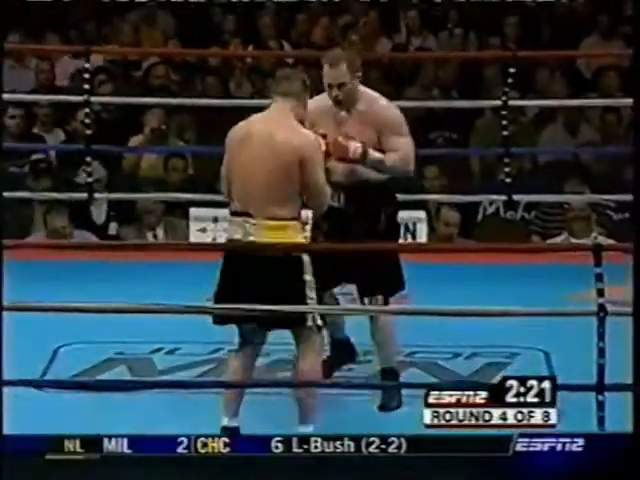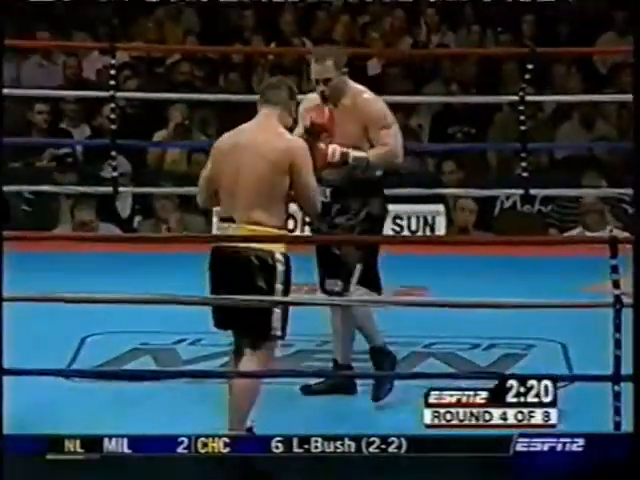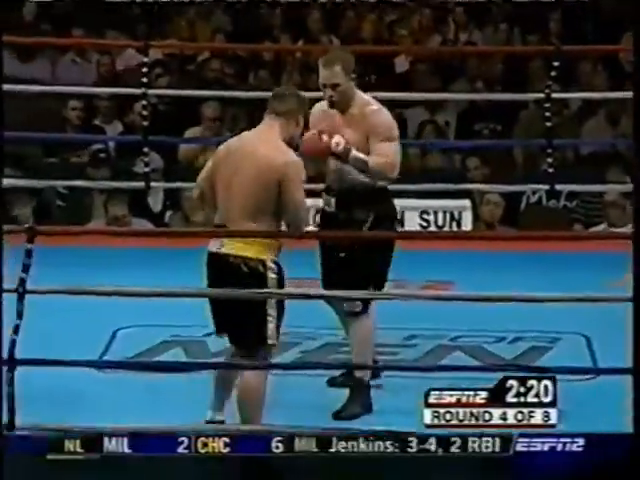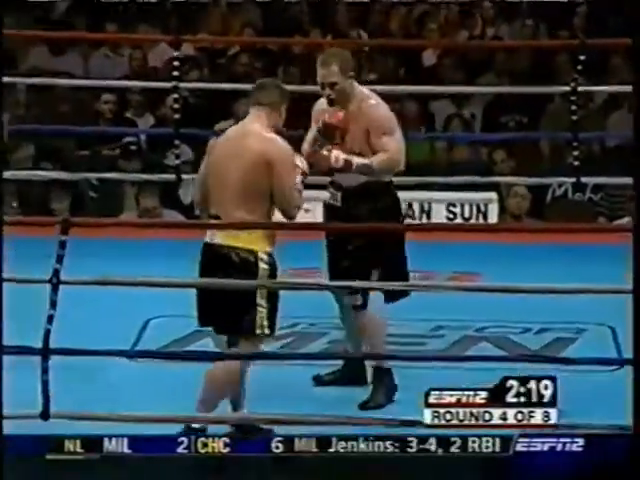
dt=0.4s
person 1, frame 1
left shoulder: (383, 111)
right shoulder: (316, 108)
left elbow: (406, 163)
left wrist: (366, 156)
left hip: (372, 206)
right hip: (332, 203)
left knee: (377, 299)
right knee: (318, 282)
left ankle: (390, 377)
right ankle: (339, 344)
person 1, frame 2
left shoulder: (369, 106)
right shoulder: (310, 104)
left elbow: (394, 153)
left wrist: (349, 157)
right wrist: (307, 137)
left hip: (362, 200)
right hip: (328, 198)
left knee: (347, 288)
right knee: (334, 290)
left ankle: (381, 352)
right ankle: (342, 371)
person 1, frame 3
left shoulder: (376, 116)
right shoulder: (319, 112)
left elbow: (390, 169)
left wrist: (348, 154)
left hip: (368, 211)
right hip: (334, 206)
left knee: (358, 302)
right knee: (335, 292)
left ankle: (360, 389)
right ankle: (366, 361)
person 1, frame 4
left shoulder: (375, 111)
right shoulder: (321, 108)
left elbow: (396, 161)
right elbow: (309, 160)
left wrist: (351, 163)
right wrist: (321, 138)
left hip: (374, 204)
right hip: (340, 201)
left knee: (360, 296)
right knee: (343, 291)
left ankle: (384, 375)
right ankle: (355, 365)
person 2, frame 1
left shoulder: (237, 132)
right shoulder: (305, 140)
right elbow: (319, 204)
left hip: (240, 243)
right hip: (282, 247)
left knee: (248, 340)
right knee: (310, 340)
left ankle: (229, 423)
right ankle: (308, 428)
person 2, frame 2
left shoulder: (225, 141)
right shoulder: (293, 146)
left elbow: (204, 197)
right elbow: (311, 208)
left hip: (224, 249)
right hip: (262, 253)
left knee: (245, 345)
right knee: (259, 352)
left ankle: (240, 428)
person 2, frame 3
left shoulder: (228, 146)
right shoulder: (286, 161)
left elbow: (200, 194)
right elbow: (297, 223)
right wrist: (295, 185)
left hip: (219, 254)
right hip: (254, 261)
left knee: (239, 346)
right knee: (256, 356)
left ankle: (215, 418)
person 2, frame 4
left shoulder: (220, 142)
right shoulder: (277, 148)
left elbow: (200, 200)
right elbow: (290, 210)
right wrist: (298, 174)
left hip: (214, 246)
right hip: (248, 253)
left knee: (238, 338)
right knee: (244, 344)
left ankle: (240, 418)
right ankle: (195, 425)
